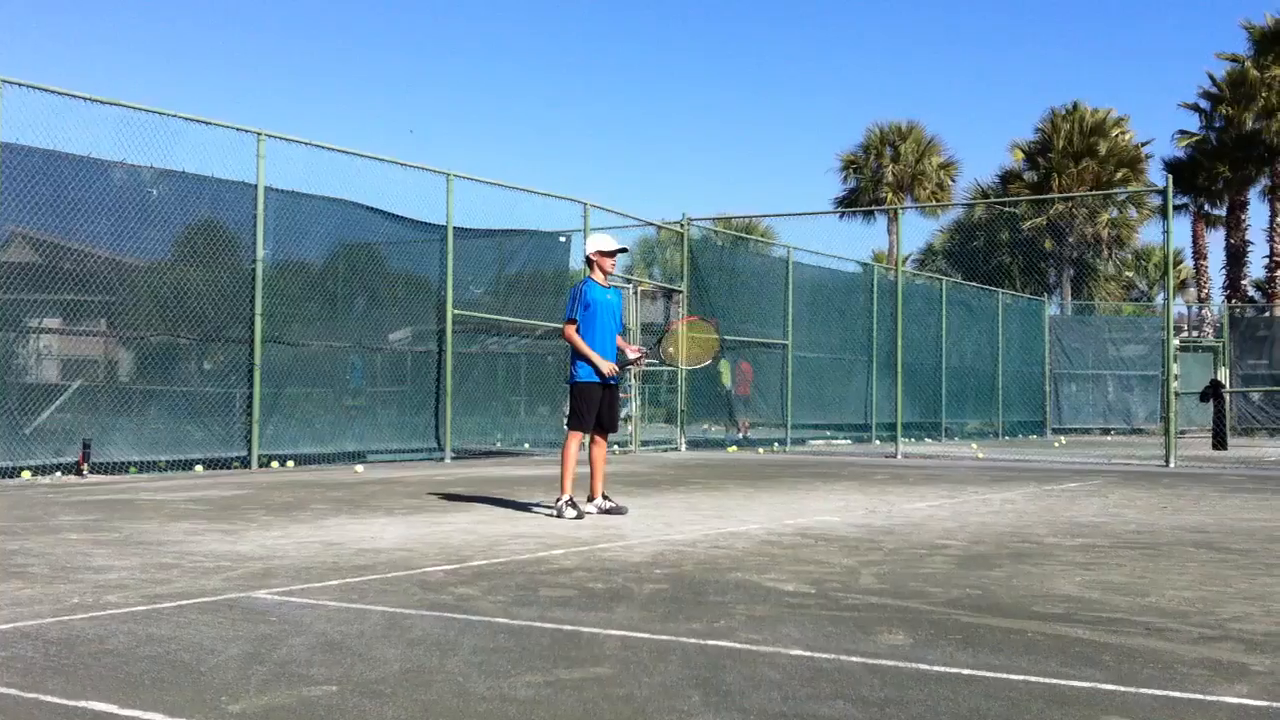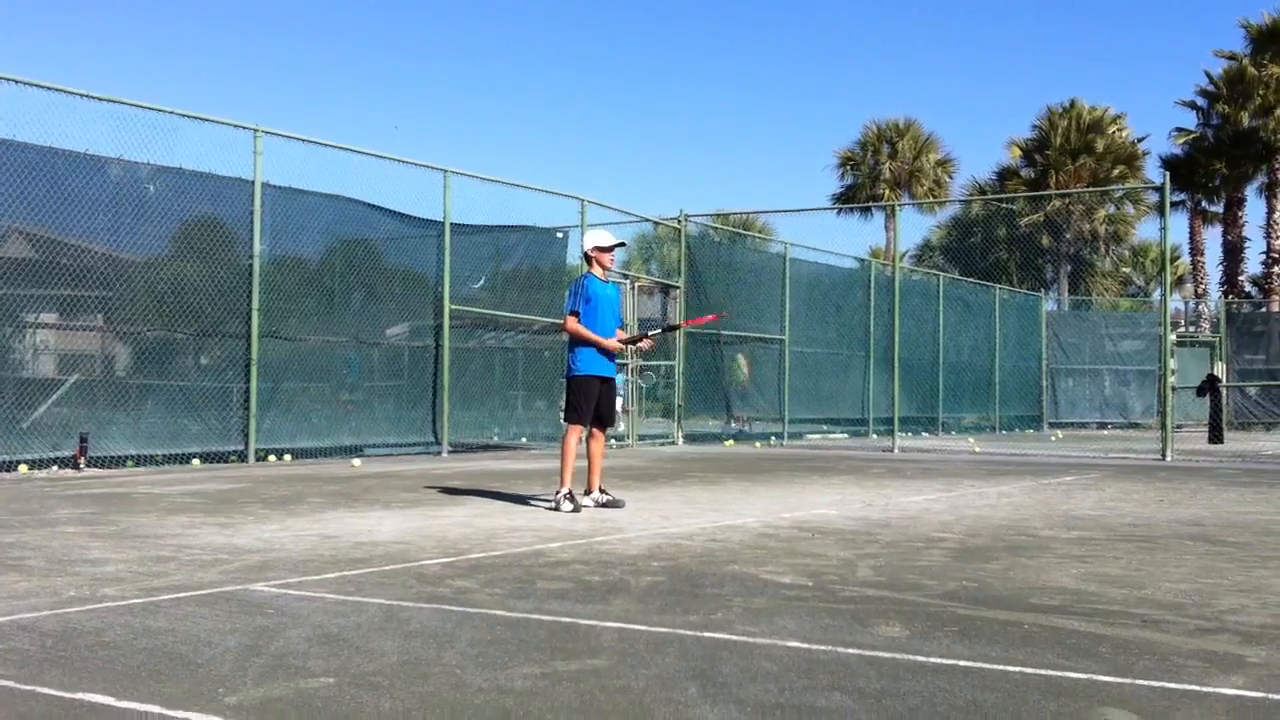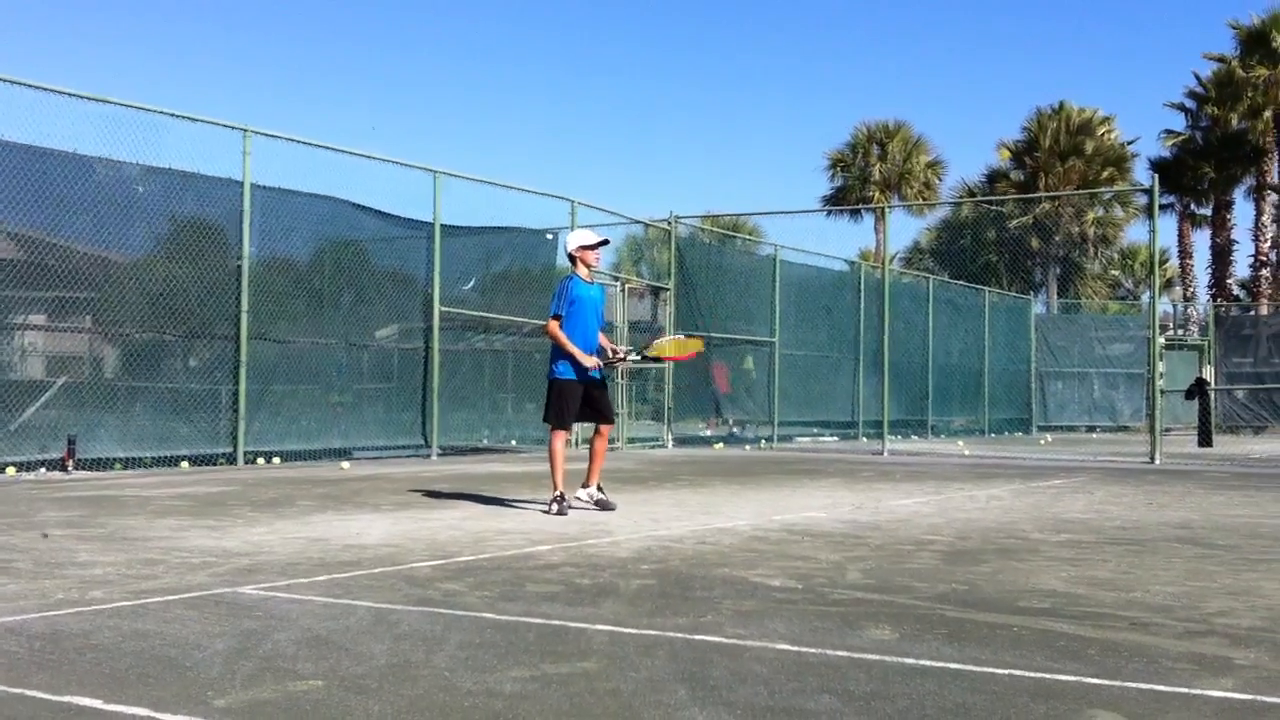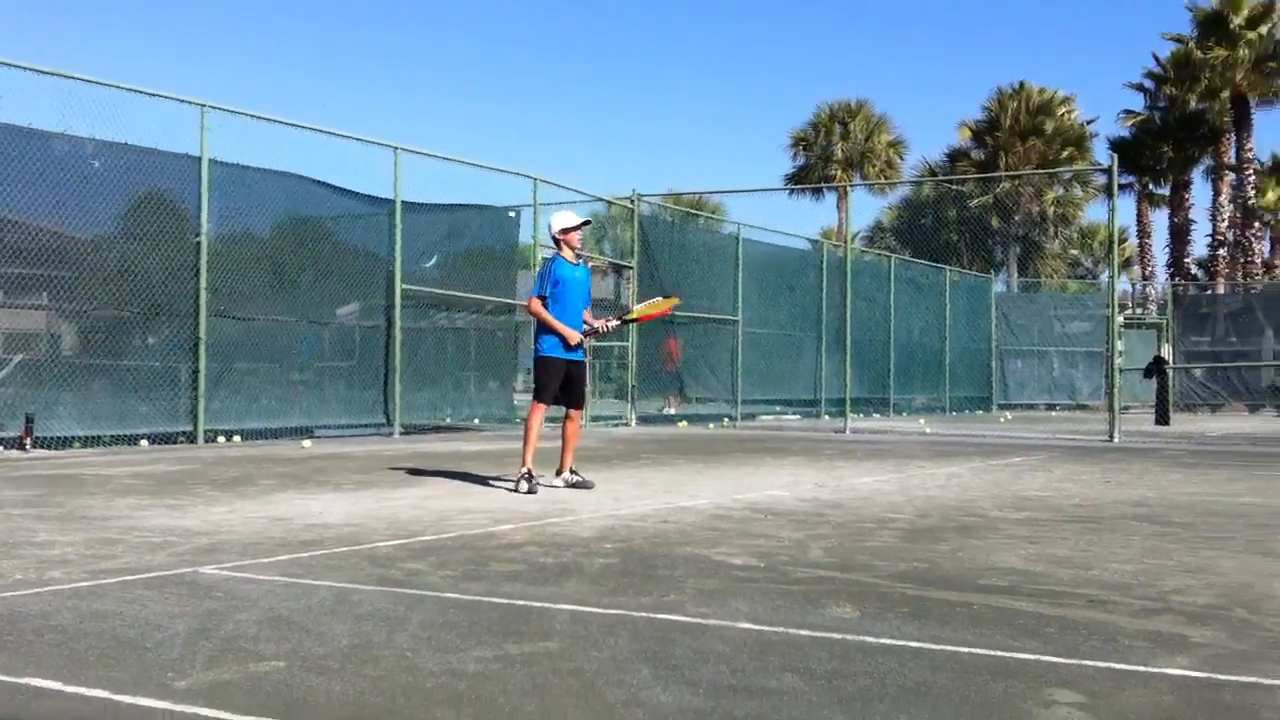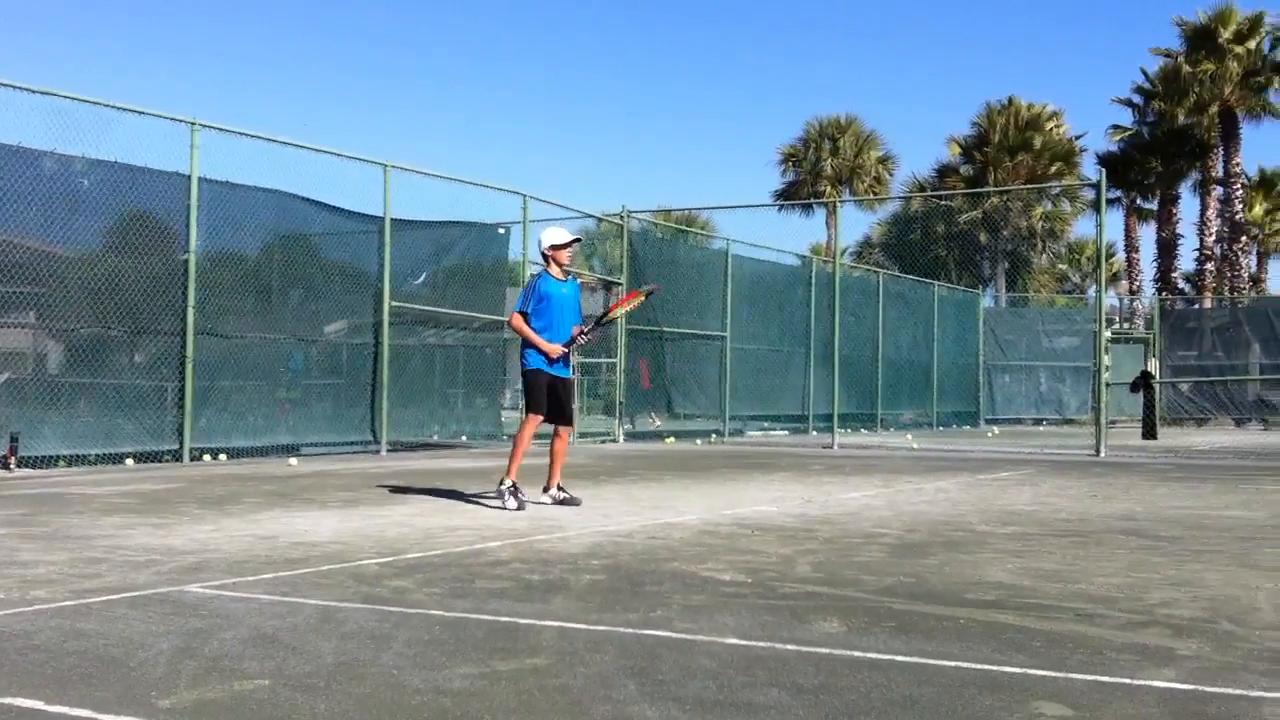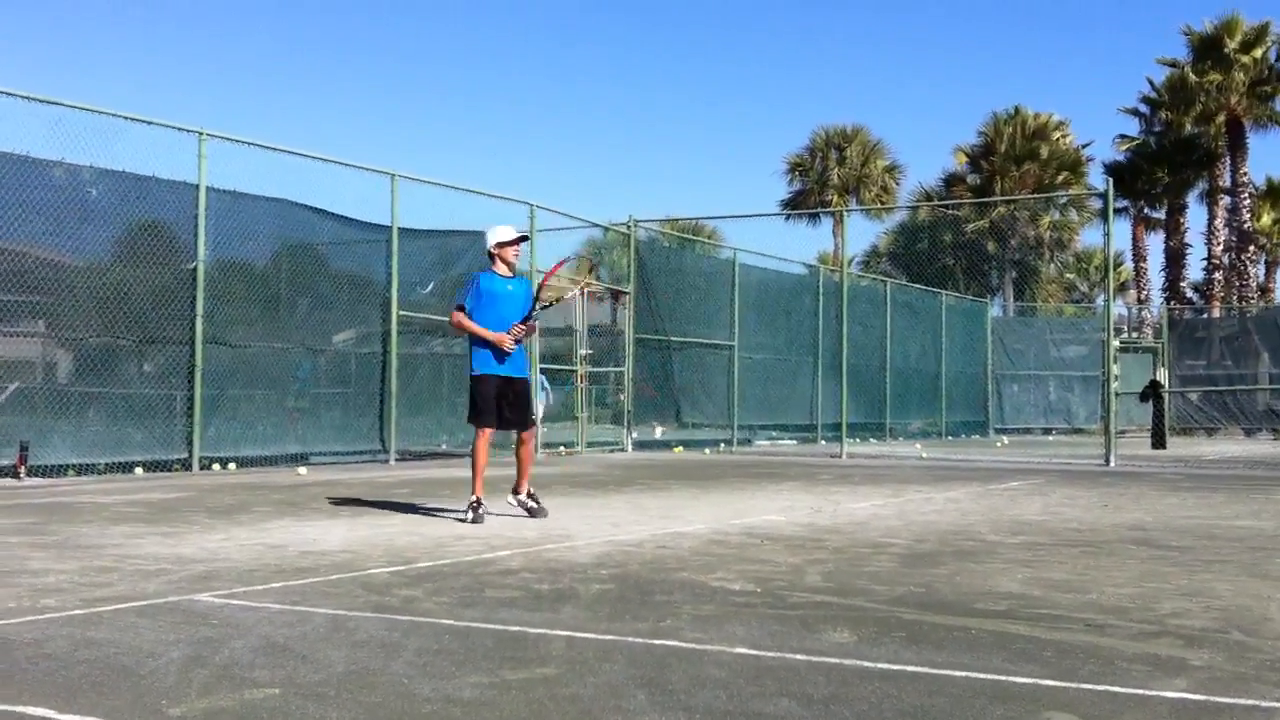
dt=0.5s
person 1, frame 1
left shoulder: (616, 294)
right shoulder: (583, 289)
right elbow: (569, 331)
left wrist: (627, 348)
right wrist: (597, 360)
left hip: (609, 376)
right hip: (586, 374)
left knee: (601, 435)
right knee: (577, 432)
left ankle: (597, 498)
right ankle: (565, 498)
person 1, frame 2
left shoulder: (614, 290)
right shoulder: (583, 283)
right elbow: (569, 324)
right wrist: (603, 342)
left hip: (607, 369)
right hip: (583, 368)
left knee: (599, 430)
right knee: (576, 426)
left ankle: (594, 491)
right ankle: (565, 491)
person 1, frame 3
left shoulder: (598, 290)
right shoulder: (568, 285)
right elbow: (552, 327)
left wrist: (608, 346)
right wrist: (579, 355)
left hip: (592, 372)
right hip: (566, 370)
left knee: (605, 424)
right knee: (560, 429)
left ankle: (590, 487)
right ankle: (558, 494)
person 1, frame 4
left shoulder: (584, 270)
right shoulder: (552, 266)
right elbow: (533, 305)
left wrist: (594, 321)
right wrist: (564, 331)
left hip: (576, 352)
right hip: (551, 348)
left knee: (575, 411)
right knee: (540, 404)
left ankle: (565, 471)
right ankle: (526, 471)
person 1, frame 5
left shoulder: (573, 286)
right shoulder: (539, 282)
right elbow: (515, 320)
left wrist: (578, 335)
right wrist: (545, 345)
left hip: (562, 367)
right hip: (537, 362)
left knee: (564, 428)
right knee: (534, 418)
left ankle: (553, 488)
right ankle: (509, 482)
person 1, frame 6
left shoulder: (525, 285)
right shoulder: (480, 281)
right elbow: (457, 318)
left wrist: (524, 331)
right wrist: (491, 336)
left hip: (517, 369)
right hip: (486, 366)
left knee: (527, 432)
right knee: (485, 430)
left ankle: (523, 492)
right ankle: (476, 498)
